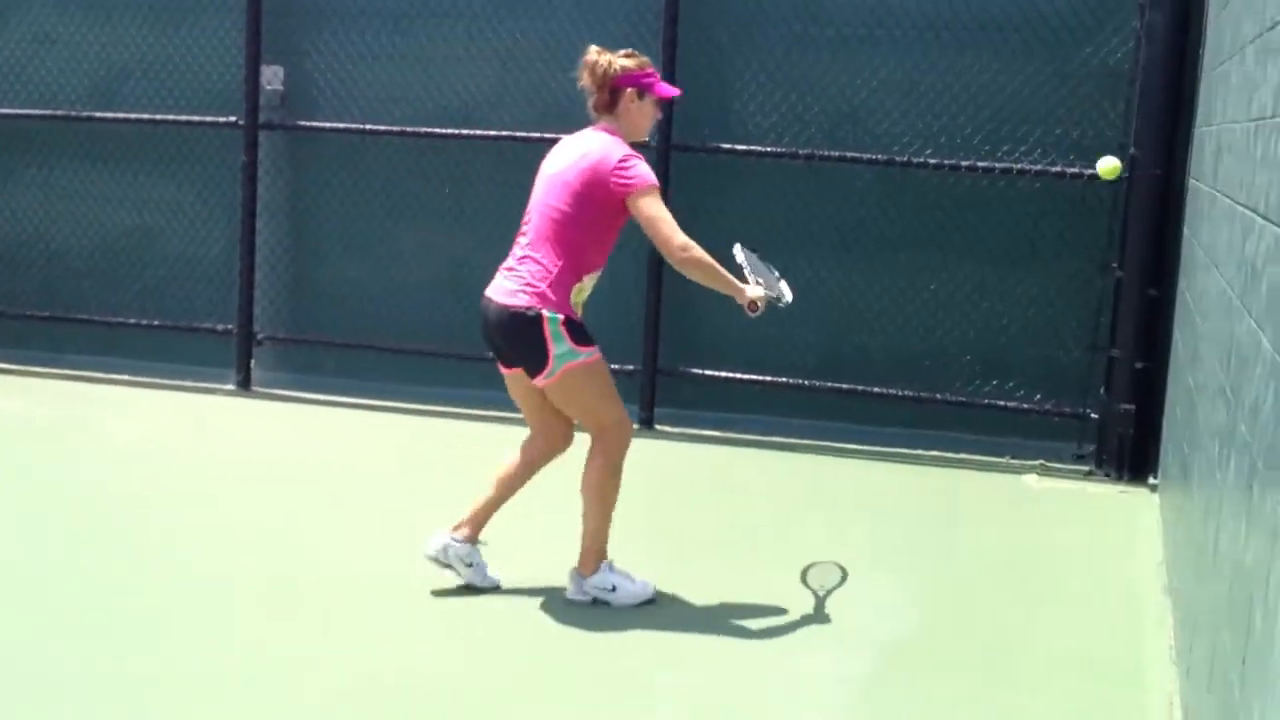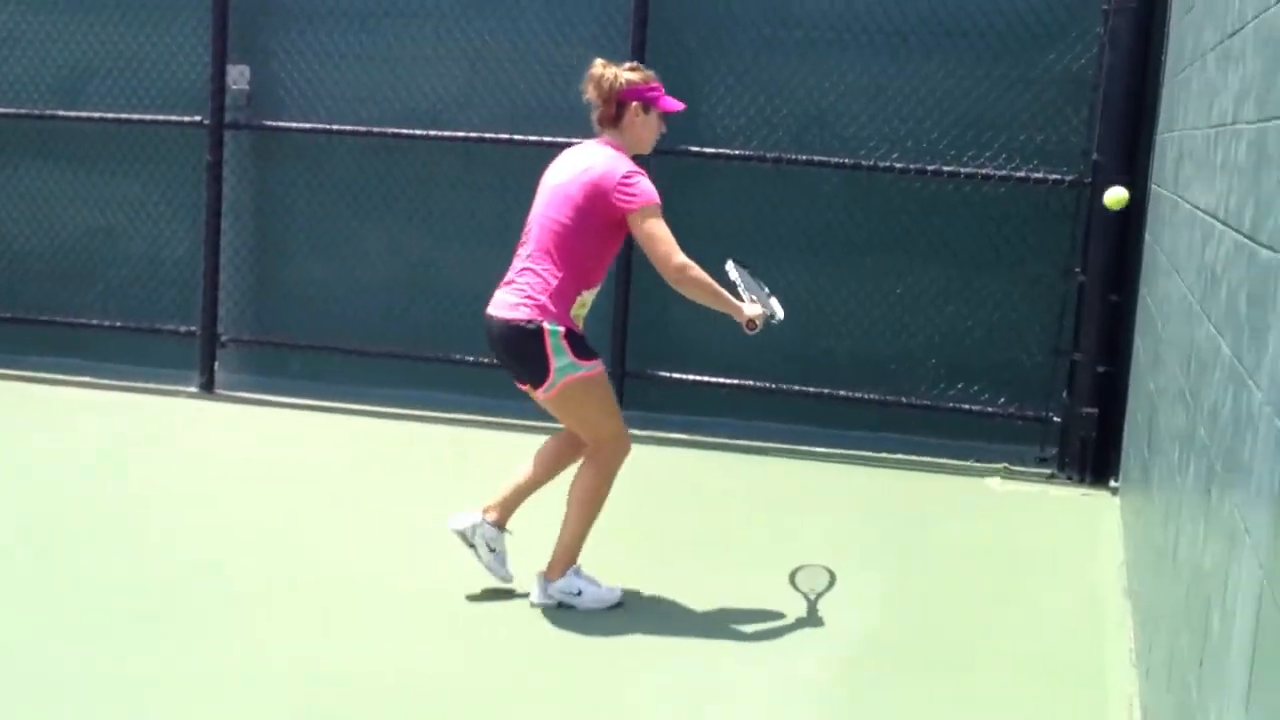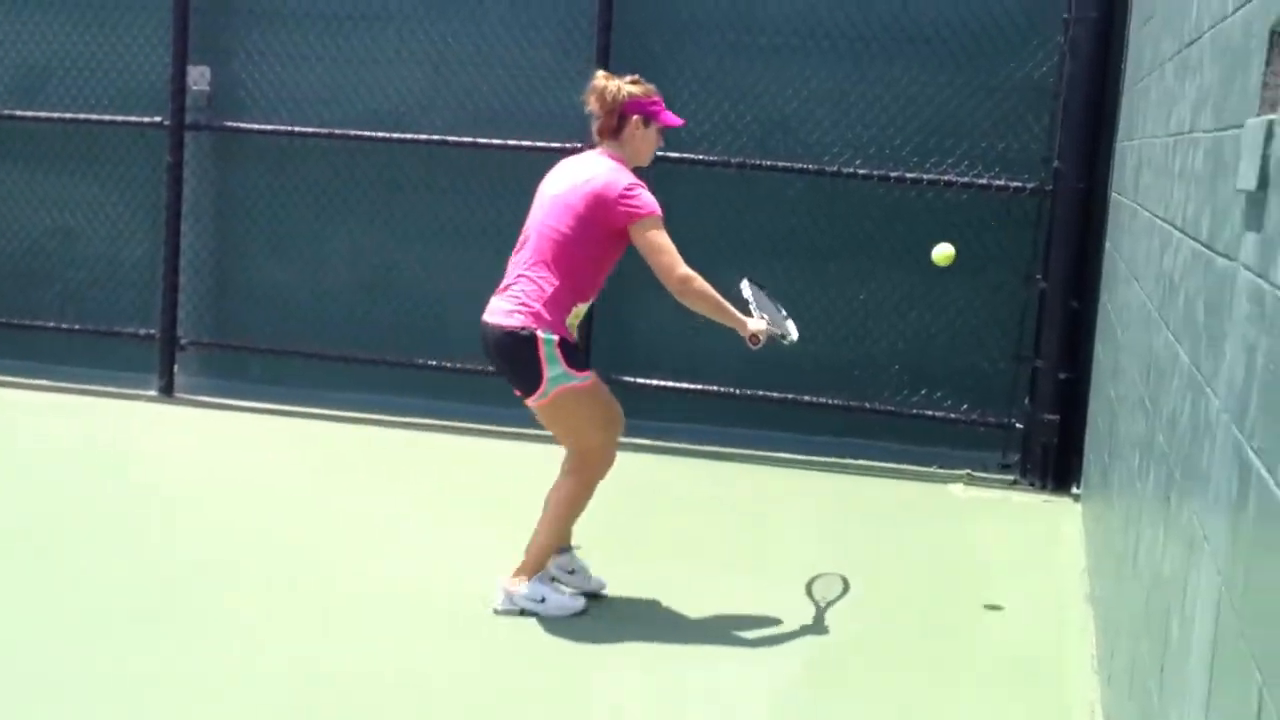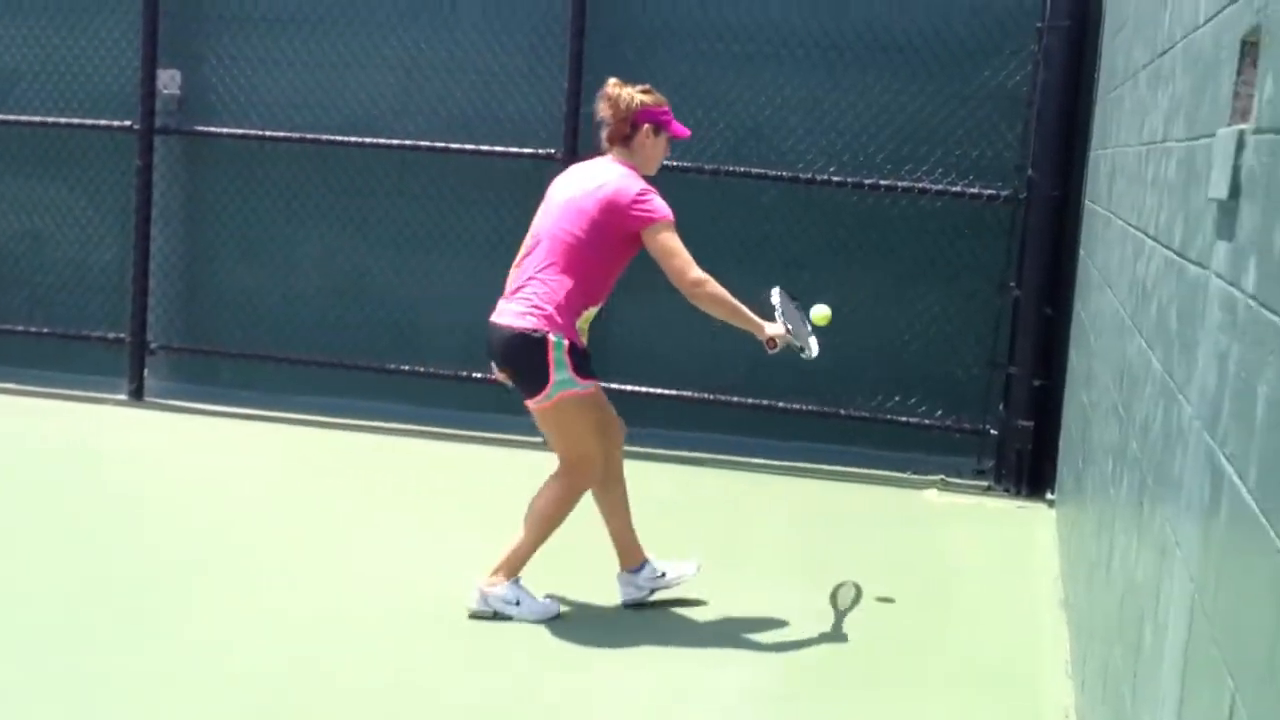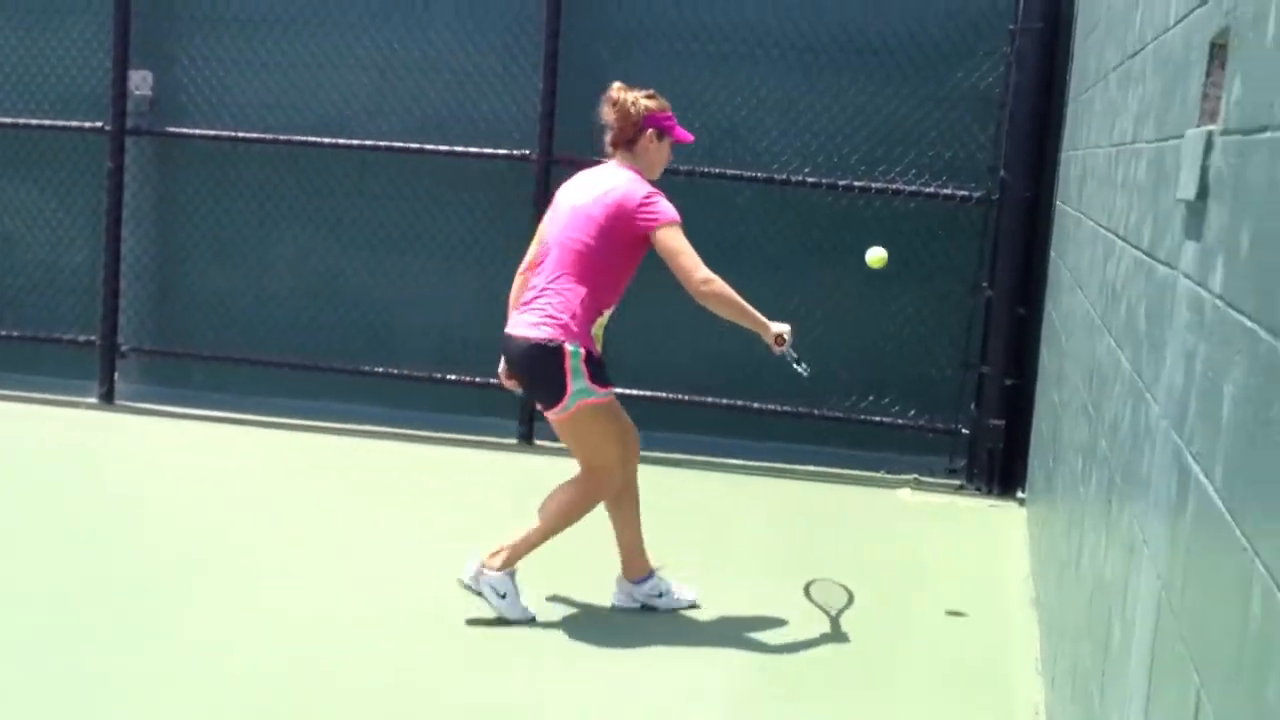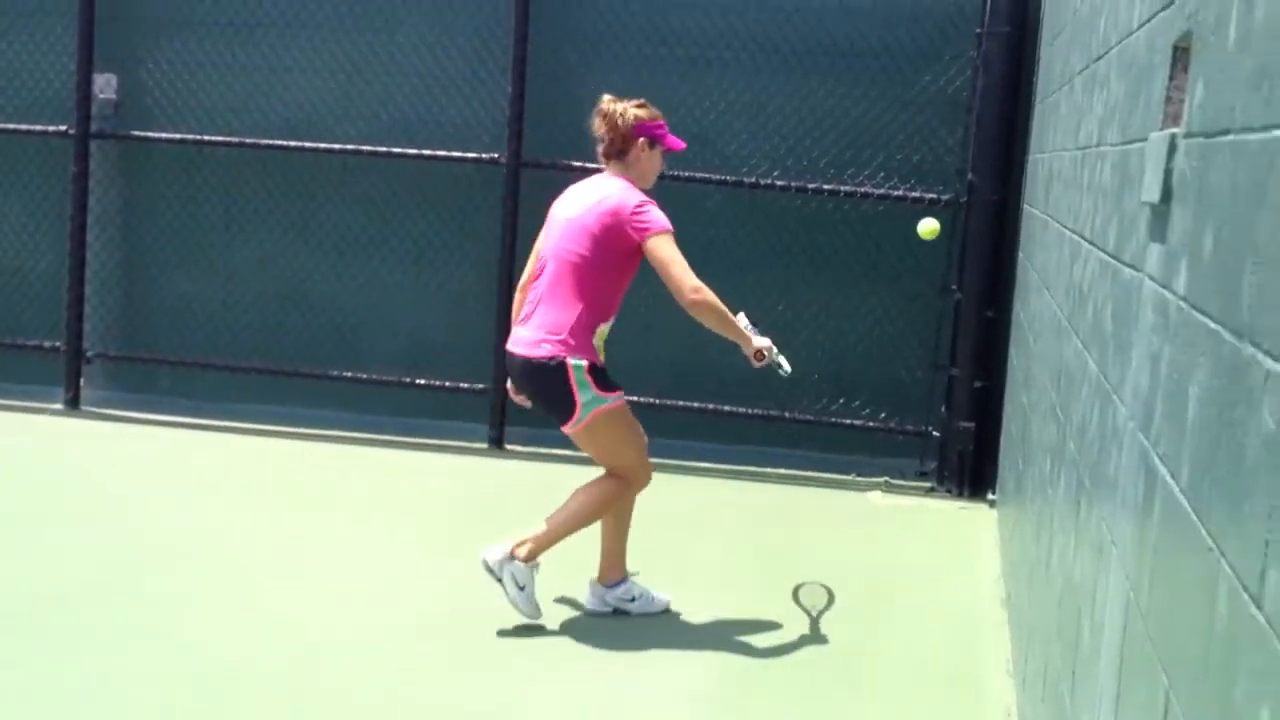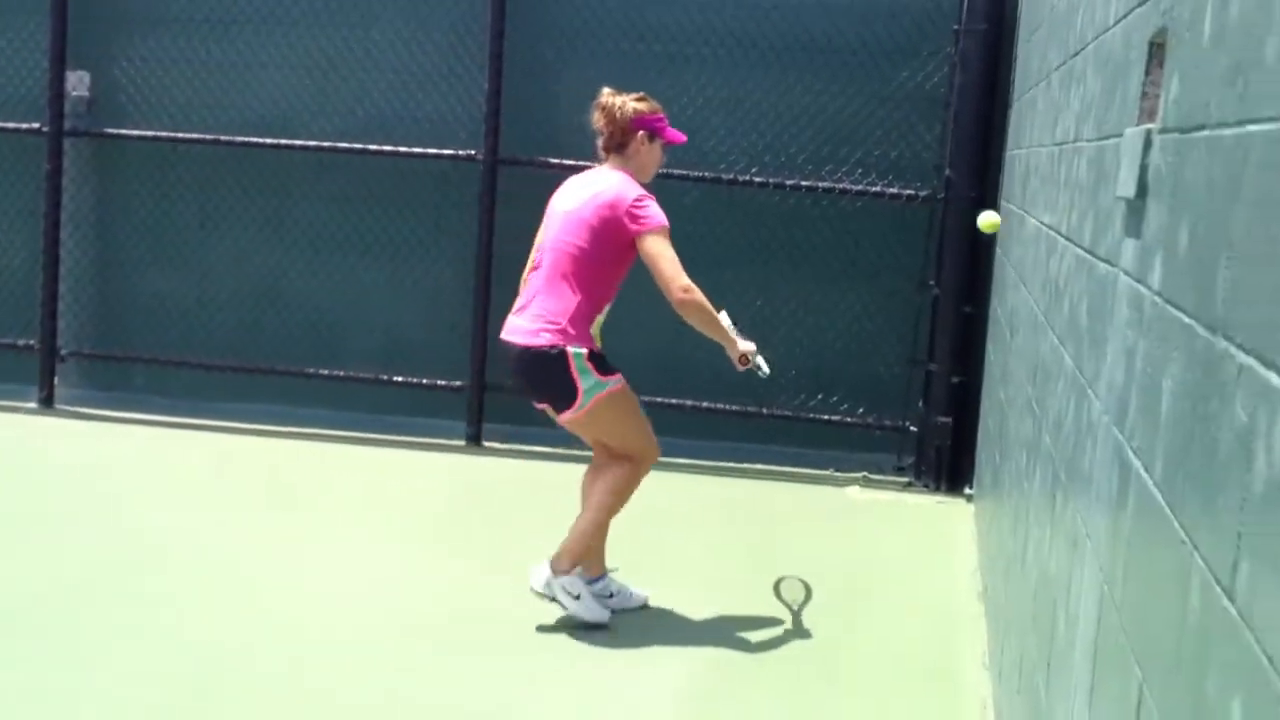
dt=0.1s
person 1, frame 1
left shoulder: (571, 146)
right shoulder: (622, 161)
right elbow: (679, 250)
right wrist: (740, 288)
left hip: (505, 307)
right hip: (537, 319)
left knee: (553, 434)
right knee: (613, 430)
left ankle: (459, 538)
right ankle: (591, 571)
person 1, frame 2
left shoulder: (571, 159)
right shoulder: (623, 175)
right elbow: (676, 269)
right wrist: (737, 307)
left hip: (509, 318)
right hip: (539, 330)
left knee: (588, 433)
right knee: (610, 444)
left ankle: (489, 518)
right ankle: (559, 576)
person 1, frame 3
left shoulder: (568, 169)
right shoulder: (624, 188)
right elbow: (680, 280)
right wrist: (742, 322)
left hip: (505, 328)
right hip: (535, 339)
left knee: (606, 426)
right knee: (592, 456)
left ankle: (556, 551)
right ankle: (523, 581)
person 1, frame 4
left shoulder: (574, 175)
right shoulder: (636, 194)
left elbow: (523, 259)
right elbow: (693, 283)
right wrist: (759, 326)
left hip: (512, 329)
right hip: (544, 342)
left knee: (608, 438)
right knee: (585, 467)
left ankle: (635, 570)
right ankle: (499, 583)
person 1, frame 5
left shoulder: (577, 183)
right shoulder: (643, 199)
left elbow: (527, 270)
right elbow: (701, 283)
left wrist: (512, 347)
right wrist: (763, 326)
left hip: (526, 341)
right hip: (560, 351)
left knee: (618, 453)
right knee: (602, 474)
left ankle: (638, 580)
right ankle: (496, 566)
person 1, frame 6
left shoulder: (572, 195)
right shoulder: (635, 208)
left elbow: (526, 284)
right elbow: (692, 295)
right wrist: (747, 339)
left hip: (528, 355)
right hip: (564, 363)
left knee: (627, 456)
right knee: (634, 472)
left ankle: (611, 582)
right ankle: (520, 554)
person 1, frame 7
left shoulder: (572, 187)
right shoulder: (633, 201)
right elbow: (680, 293)
right wrist: (732, 342)
left hip: (521, 344)
right hip: (558, 352)
left knee: (615, 450)
right knee: (640, 451)
left ankle: (590, 576)
right ankle: (562, 566)
